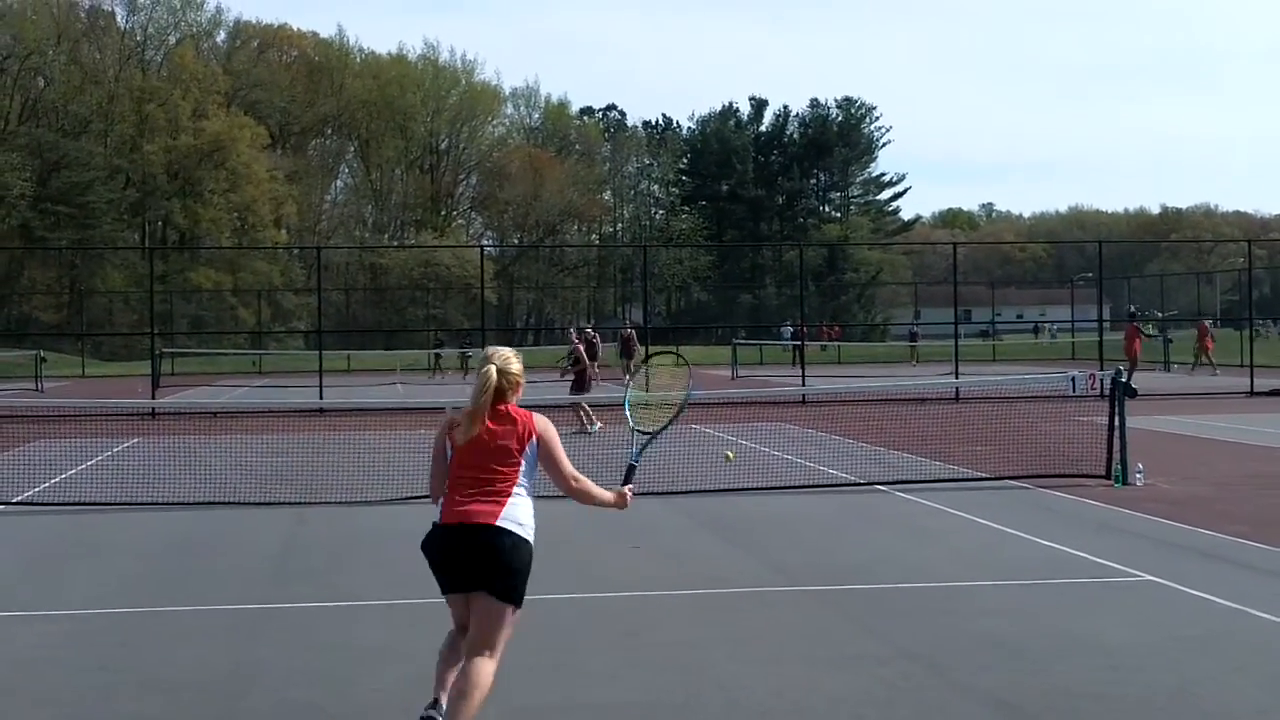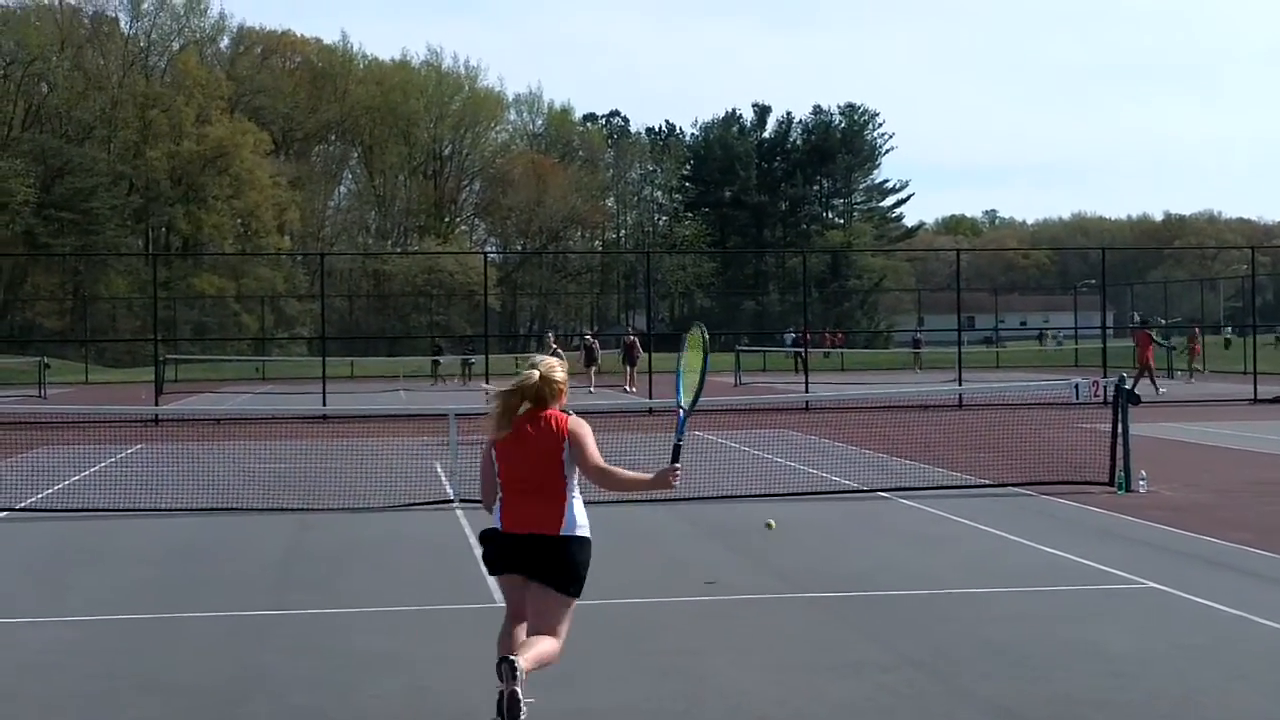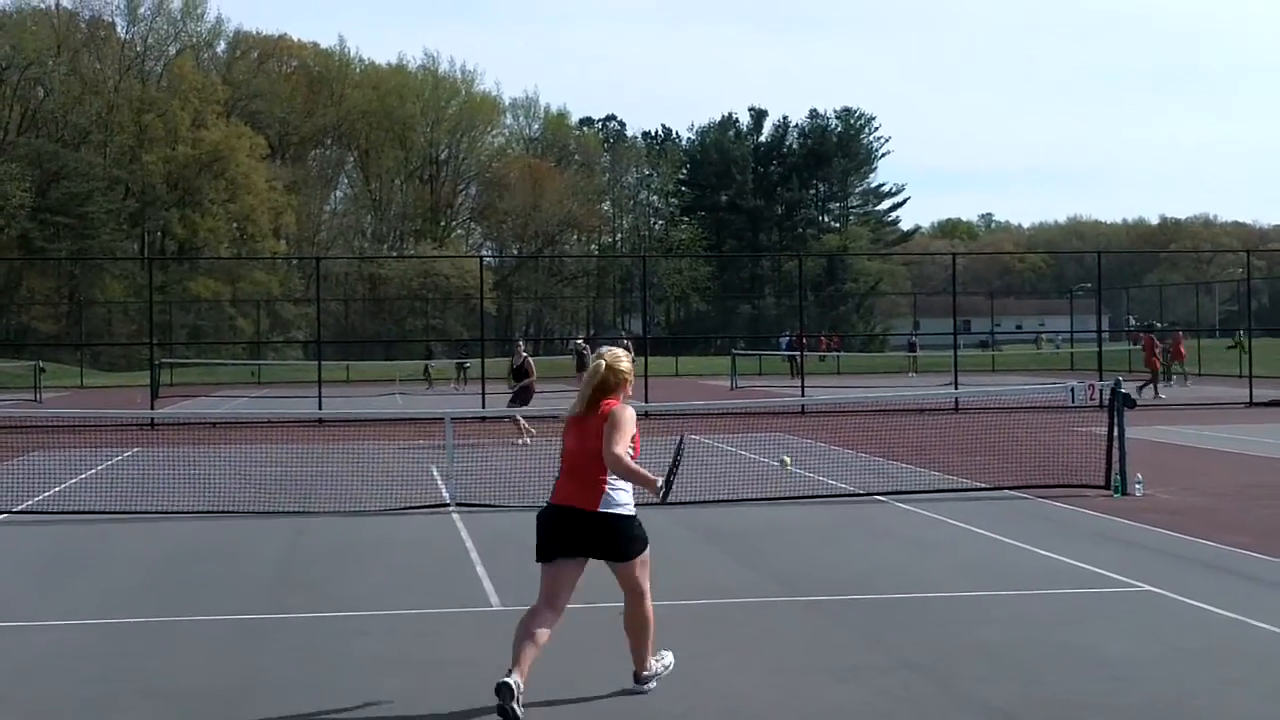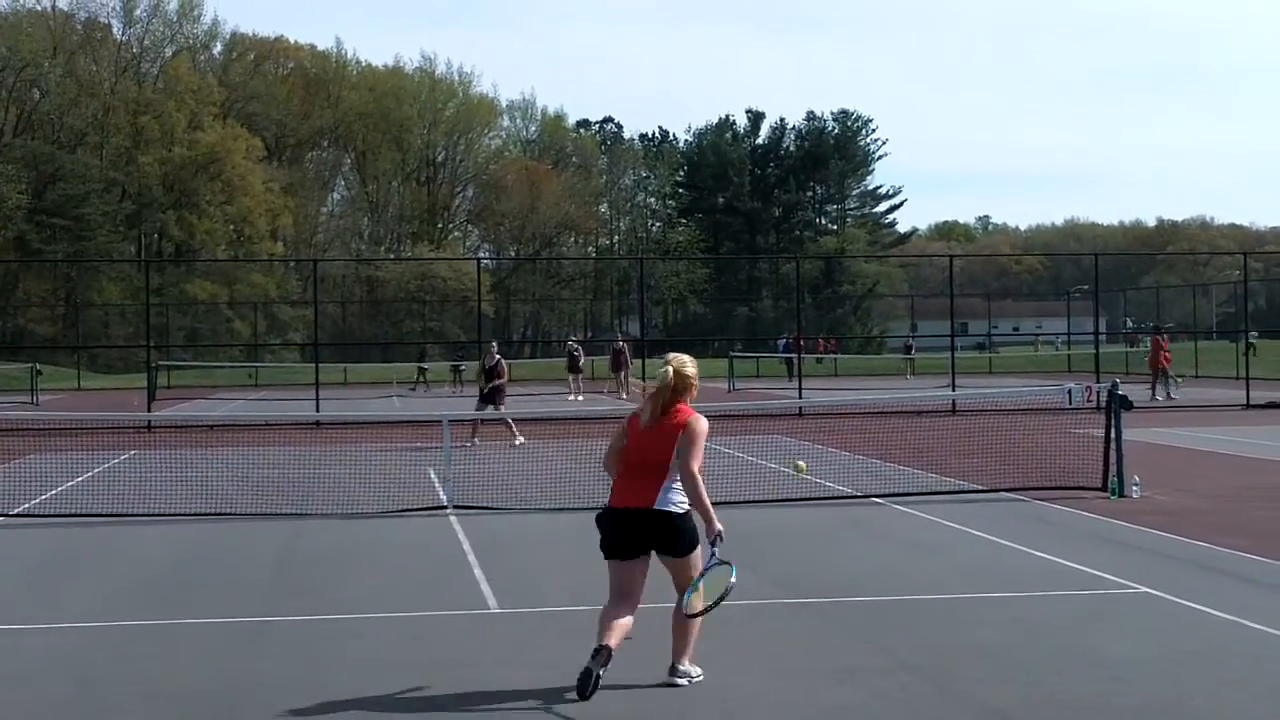
dt=0.2s
person 1, frame 1
left shoulder: (452, 427)
right shoulder: (536, 426)
left elbow: (436, 492)
right elbow: (571, 483)
right wrist: (613, 498)
left hip: (450, 537)
right hip: (504, 539)
left knee: (464, 630)
right knee: (485, 652)
person 1, frame 2
left shoulder: (499, 430)
right shoulder: (572, 426)
left elbow: (489, 494)
right elbow: (599, 474)
right wrist: (655, 479)
left hip: (508, 538)
right hip: (561, 540)
left knee: (518, 616)
right knee: (548, 637)
right ankle: (515, 665)
person 1, frame 3
left shoulder: (575, 417)
right shoulder: (622, 413)
right elbow: (613, 456)
right wrist: (647, 480)
left hip: (560, 510)
right hip: (609, 517)
left knee: (548, 606)
right knee: (638, 592)
left ankle: (514, 678)
right ankle: (644, 670)
person 1, frame 4
left shoulder: (637, 417)
right shoulder: (694, 422)
left elbow: (610, 463)
right elbow: (688, 473)
right wrist: (710, 519)
left hip: (621, 513)
right hip: (666, 514)
left knee: (623, 600)
right knee: (690, 587)
left ankle: (604, 649)
right ankle: (680, 665)
